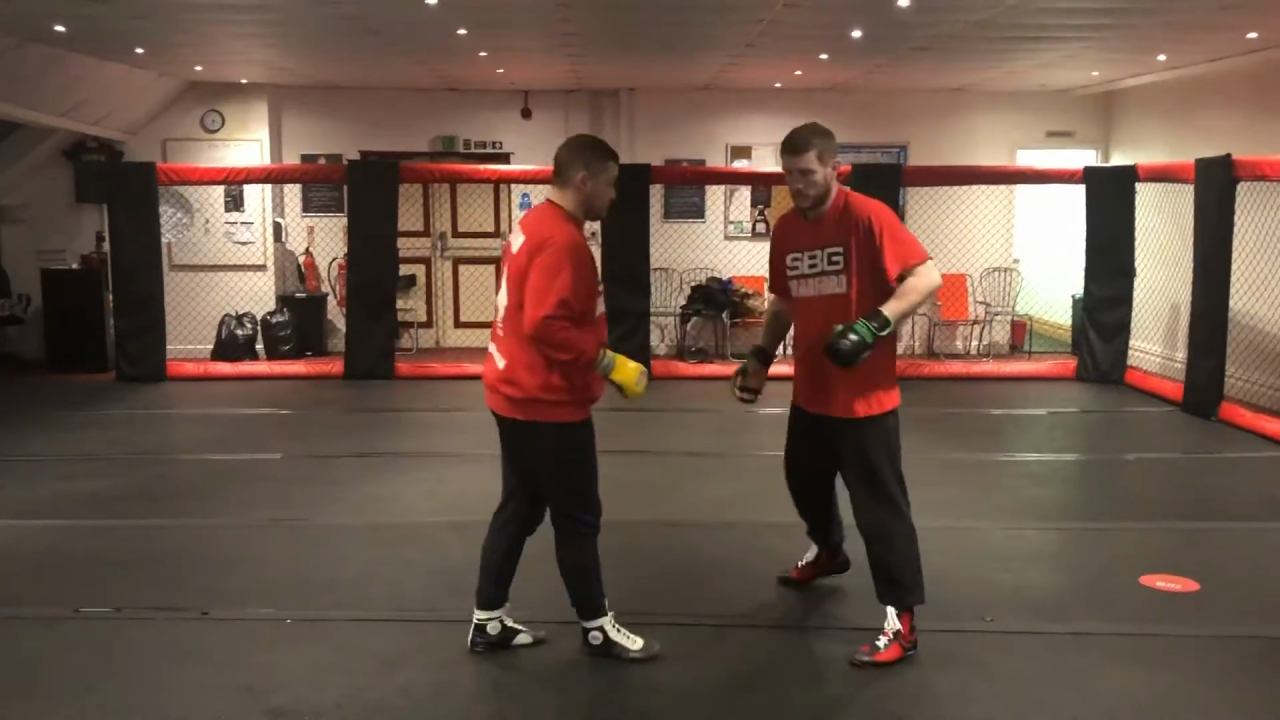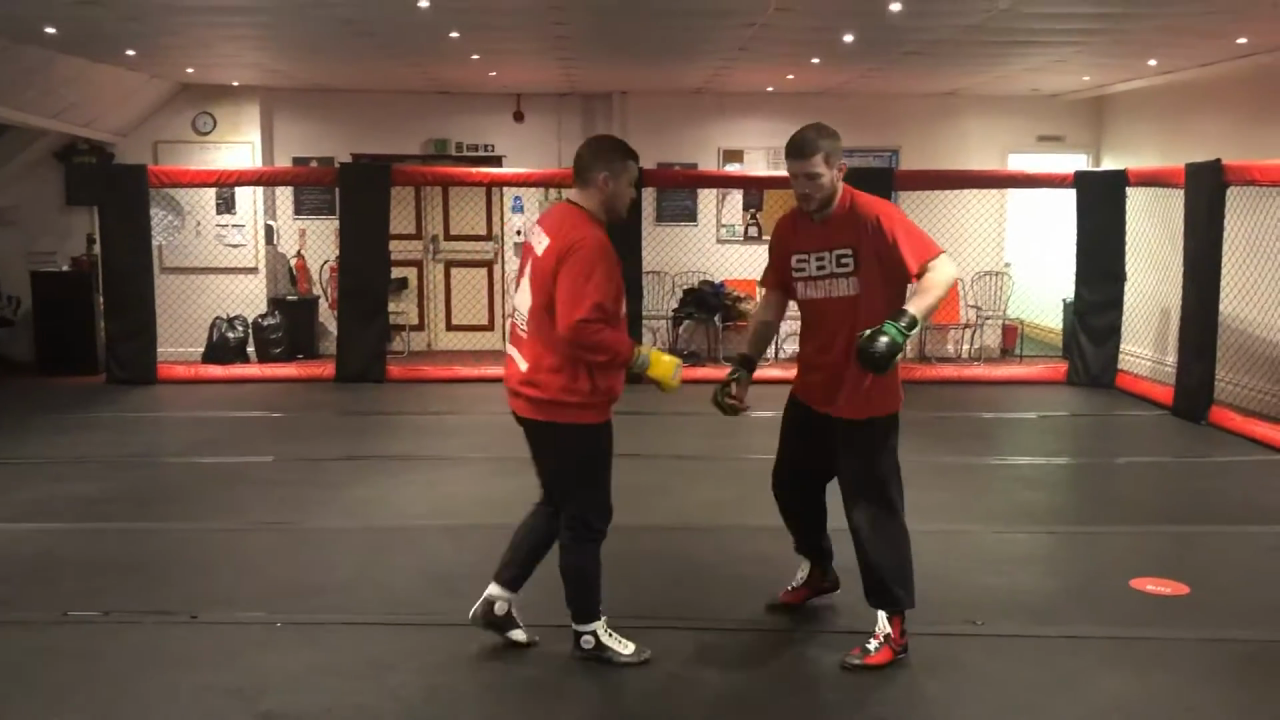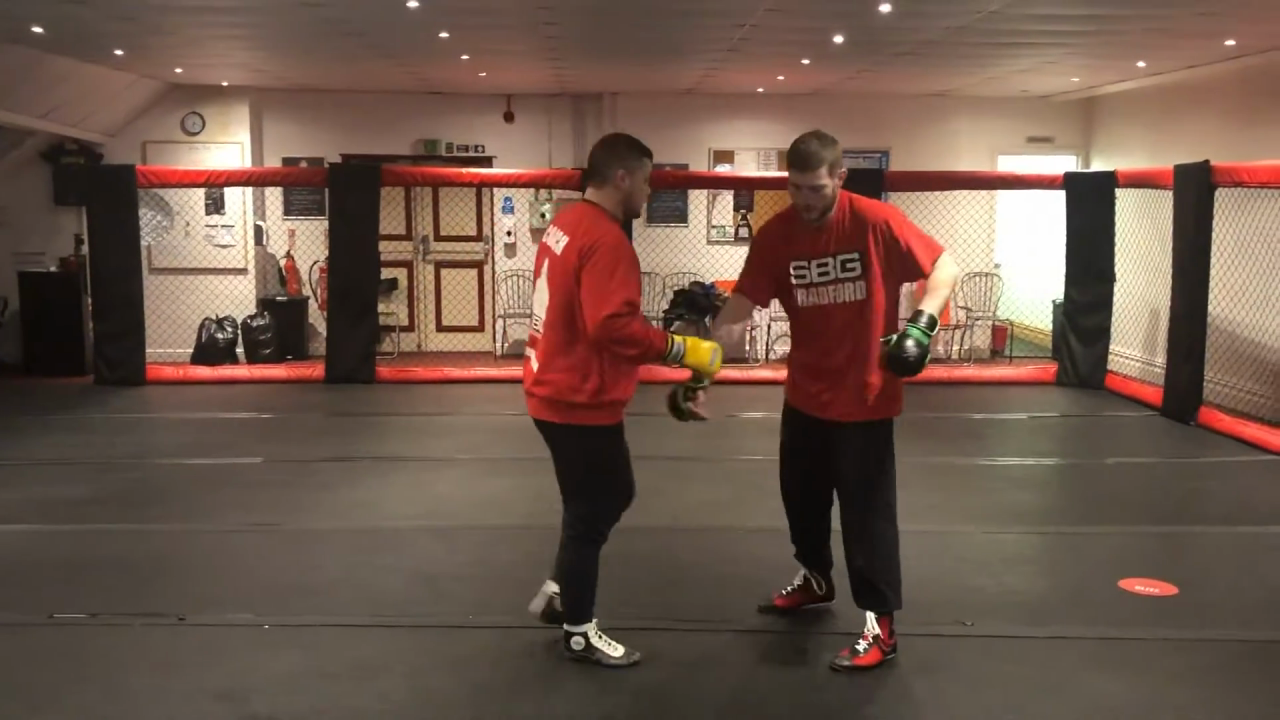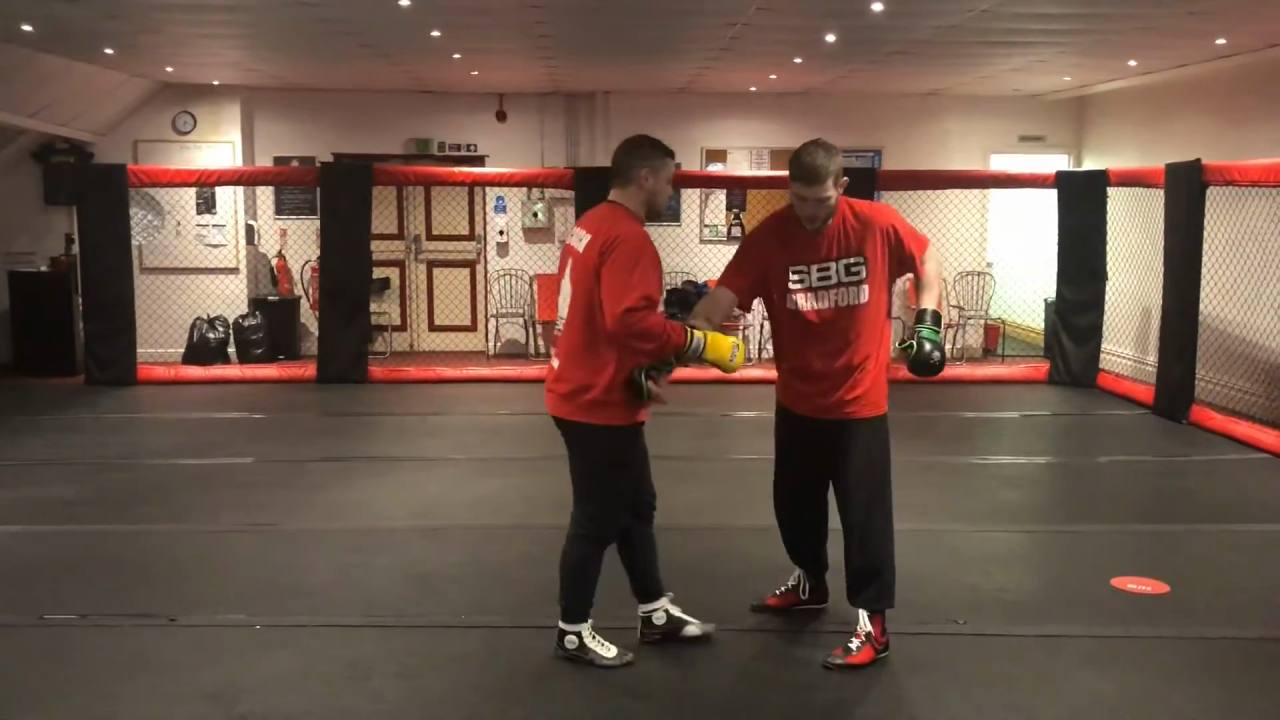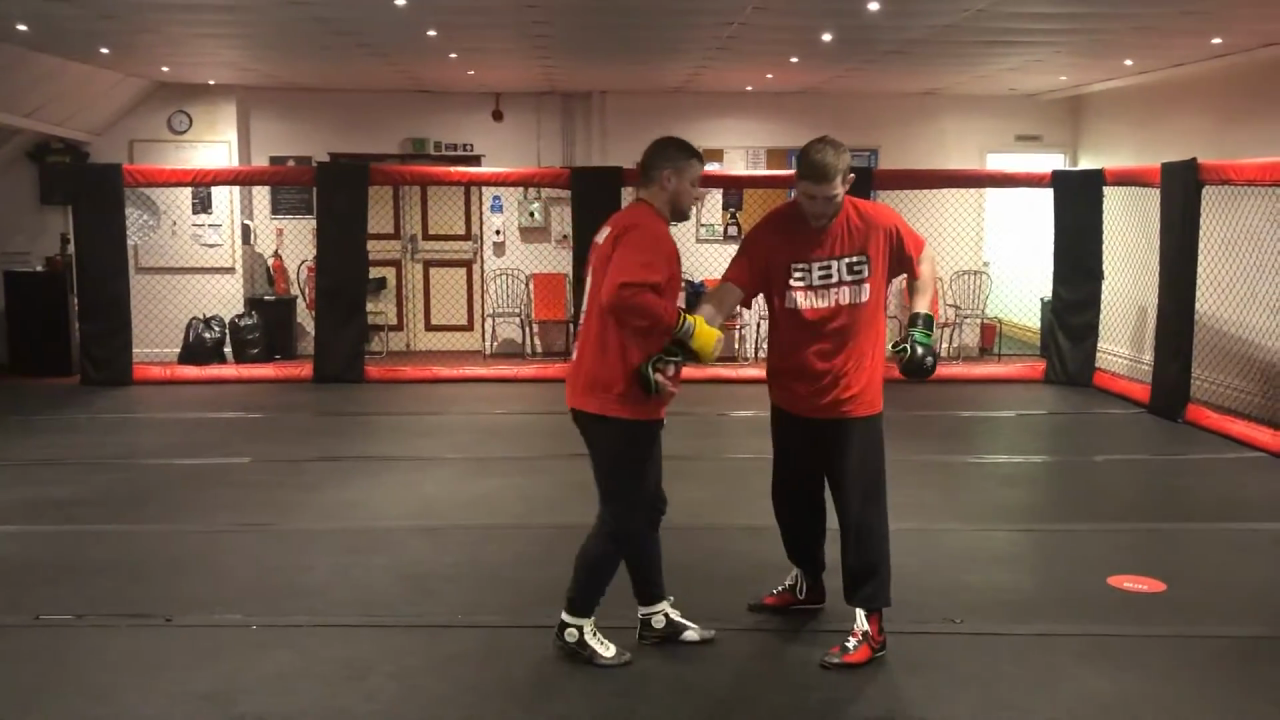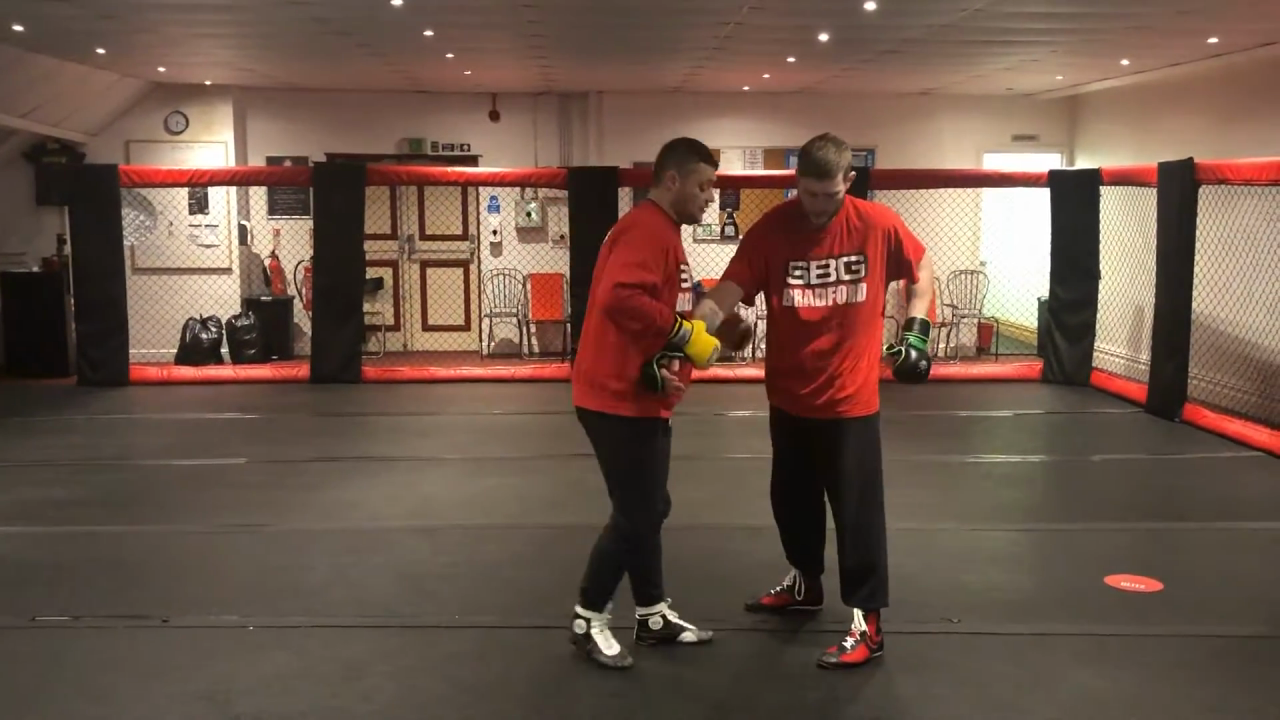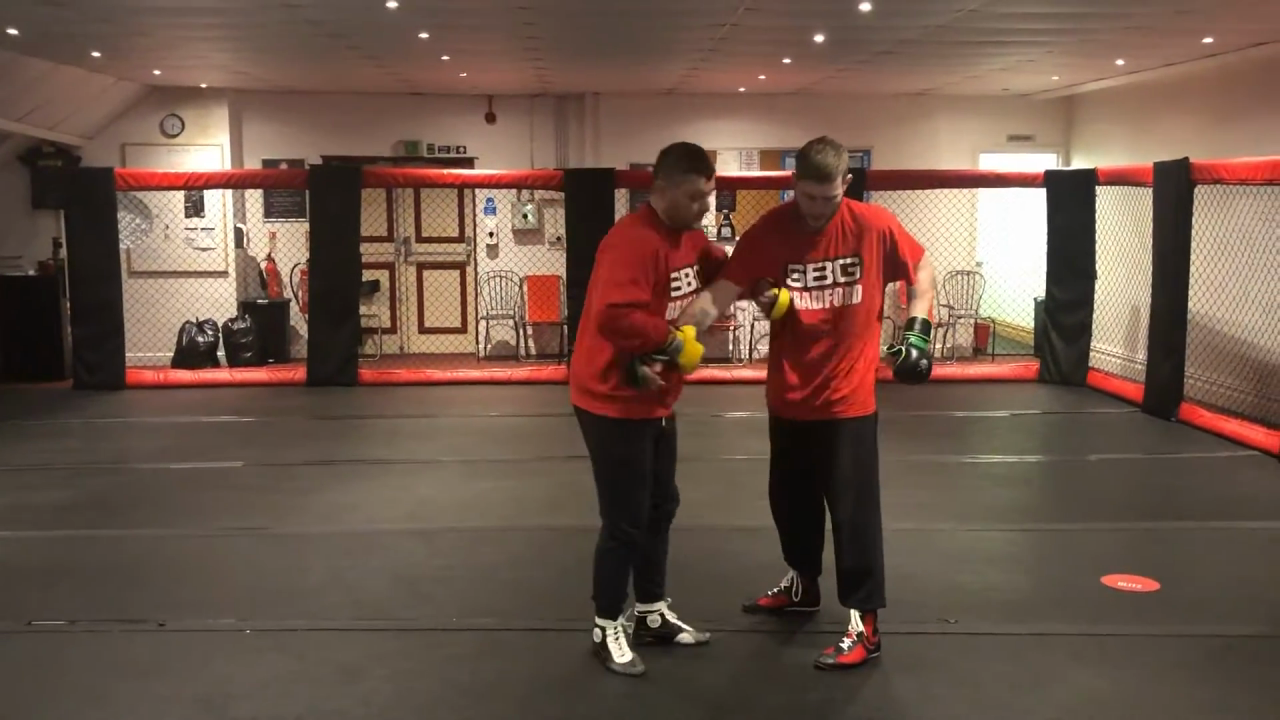
dt=0.2s
person 1, frame 1
left shoulder: (868, 217)
right shoulder: (785, 229)
left elbow: (927, 277)
left wrist: (872, 326)
right wrist: (761, 357)
left hip: (865, 393)
right hip: (810, 391)
left knee: (879, 503)
right knee: (804, 479)
left ankle: (900, 618)
right ankle: (827, 551)
person 1, frame 2
left shoulder: (875, 217)
right shoulder: (788, 228)
left elbow: (942, 270)
right elbow: (773, 303)
left wrist: (899, 325)
right wrist: (745, 366)
left hip: (867, 395)
right hip: (810, 390)
left knee: (873, 509)
right knee: (791, 486)
left ankle: (892, 623)
right ankle: (817, 570)
person 1, frame 3
left shoulder: (877, 221)
right shoulder: (775, 234)
left elbow: (944, 266)
right elbow: (739, 307)
left wrist: (920, 326)
left hip: (865, 399)
right hip: (804, 397)
left knee: (867, 511)
right knee: (800, 499)
left ankle: (880, 624)
right ankle: (816, 580)
person 1, frame 4
left shoulder: (877, 223)
right shoulder: (768, 237)
left elbow: (927, 259)
right elbow: (717, 304)
left wrist: (927, 323)
left hip: (860, 399)
right hip: (796, 399)
left knee: (864, 508)
right knee: (793, 500)
left ankle: (873, 623)
right ankle: (809, 582)
person 1, frame 5
left shoulder: (879, 223)
right shoulder: (770, 232)
left elbow: (922, 263)
right elbow: (721, 300)
left wrist: (920, 326)
left hip: (855, 398)
right hip: (791, 398)
left knee: (860, 507)
right knee: (792, 498)
left ankle: (870, 623)
right ankle: (806, 581)
person 1, frame 6
left shoulder: (879, 224)
right shoulder: (770, 230)
left elbow: (920, 271)
right elbow: (723, 297)
left wrist: (916, 330)
left hip: (851, 399)
right hip: (788, 397)
left knee: (856, 507)
right knee: (791, 498)
left ankle: (867, 623)
right ankle: (804, 581)
person 1, frame 7
left shoulder: (876, 226)
right shoulder: (768, 232)
left elbow: (921, 270)
right elbow: (717, 295)
left wrist: (916, 331)
left hip: (849, 399)
right hip: (788, 398)
left knee: (854, 508)
right knee: (789, 498)
left ankle: (864, 624)
right ankle: (802, 582)
person 2, frame 1
left shoulder: (537, 222)
right shoulder: (562, 240)
right elbow: (547, 326)
left wrist: (595, 340)
right wrist: (611, 365)
left hip: (517, 394)
right hip: (549, 404)
left knee: (520, 508)
right knee: (578, 518)
left ankle: (488, 620)
right ankle: (597, 627)
person 2, frame 2
left shoulder: (552, 222)
right shoulder: (588, 243)
right elbow: (582, 329)
left wrist: (624, 351)
right wrist: (647, 361)
left hip: (539, 393)
right hip: (569, 404)
left knee: (557, 504)
right knee: (586, 520)
left ankle: (497, 599)
right ankle: (589, 632)
person 2, frame 3
left shoulder: (565, 222)
right shoulder: (606, 240)
right elbow: (613, 326)
right wrist: (684, 350)
left hip: (559, 390)
right hip: (581, 403)
left knee: (608, 498)
right knee: (589, 514)
left ankle: (560, 594)
right ankle: (577, 631)
person 2, frame 4
left shoulder: (591, 226)
right shoulder: (627, 238)
right elbow: (631, 320)
left wrist: (644, 364)
right wrist: (702, 344)
left hip: (590, 392)
right hip: (599, 403)
left knee: (636, 506)
right knee: (598, 519)
left ankle: (656, 612)
right ankle: (573, 632)
person 2, frame 5
left shoulder: (629, 225)
right shoulder: (647, 231)
right elbow: (626, 298)
left wrist: (668, 345)
right wrist: (690, 330)
left hip: (623, 394)
right hip: (617, 399)
left knee: (646, 510)
right knee: (622, 517)
left ankle: (655, 614)
right ankle: (575, 625)
person 2, frame 6
left shoulder: (660, 230)
right shoulder: (647, 230)
right elbow: (621, 299)
left wrist: (714, 323)
right wrist: (687, 334)
left hip: (642, 398)
right hip: (619, 400)
left knee: (650, 509)
right knee: (635, 515)
left ankle: (652, 615)
right ankle: (588, 617)
person 2, frame 7
left shoulder: (685, 236)
right shoulder: (633, 241)
left elbow: (720, 269)
right elbow: (614, 315)
right wrist: (677, 343)
left hip: (654, 401)
right hip: (612, 402)
left knee: (660, 507)
right knee: (625, 520)
left ankle: (651, 613)
right ankle: (608, 627)
